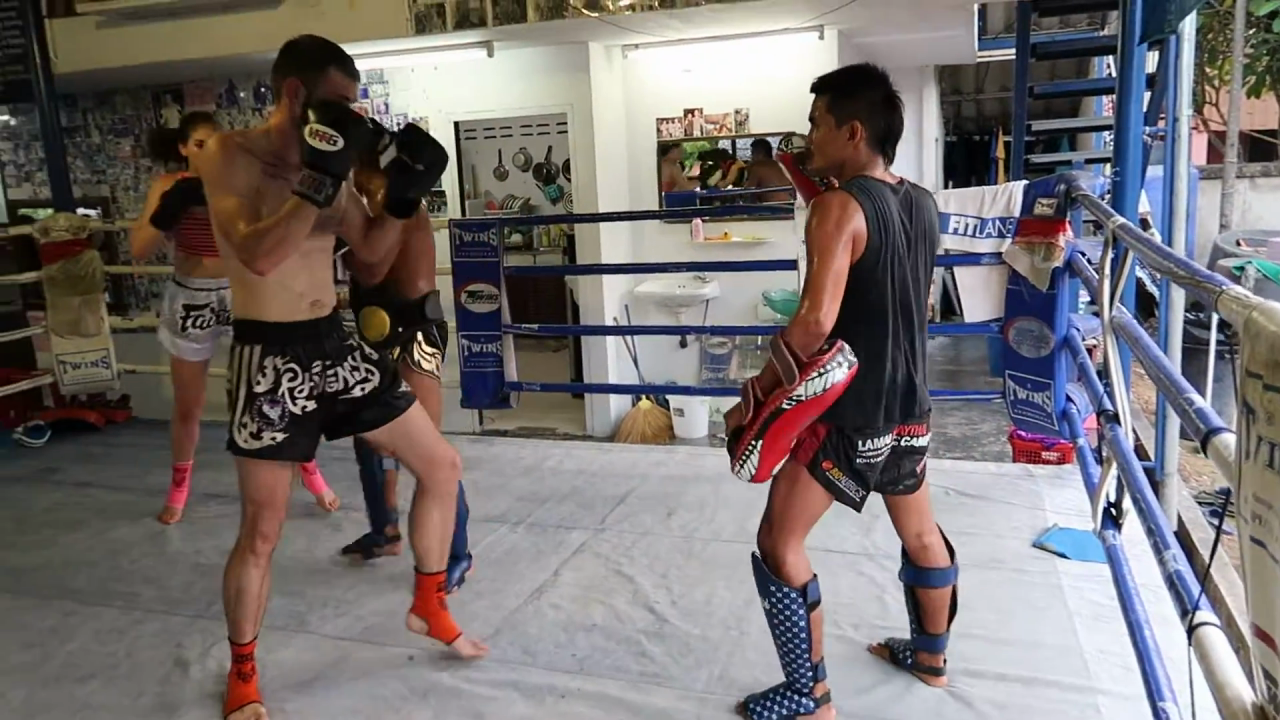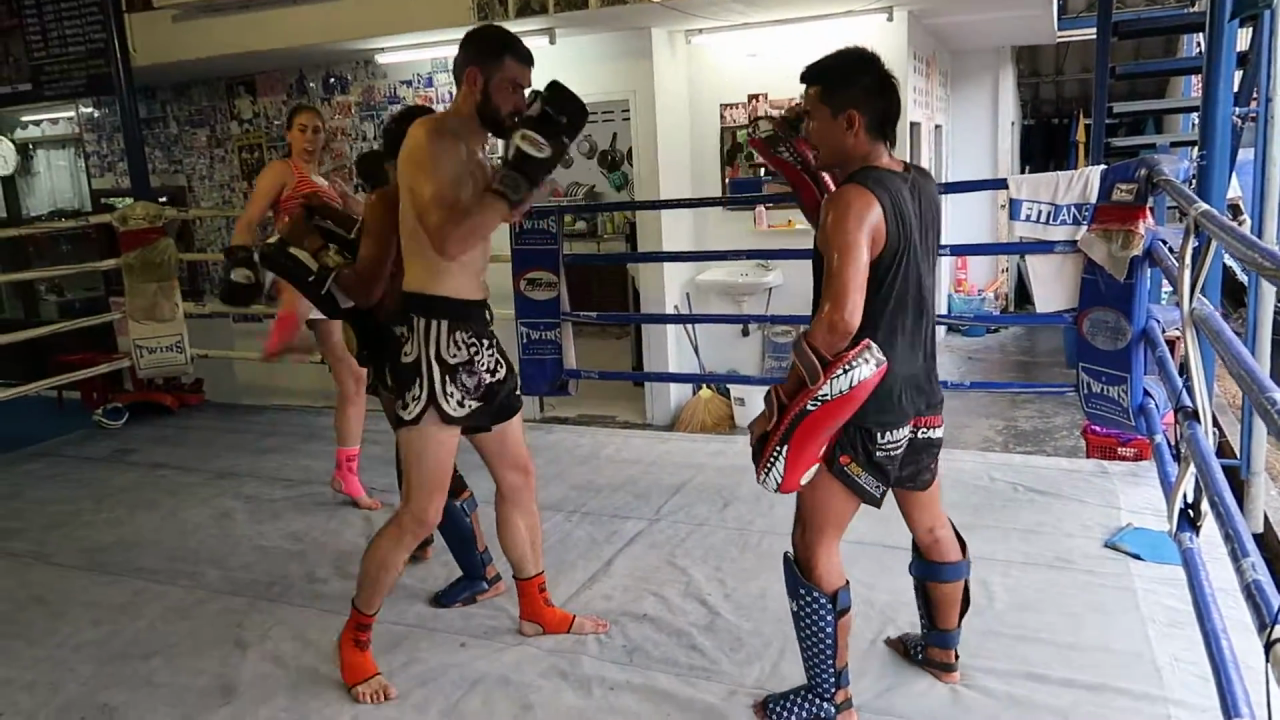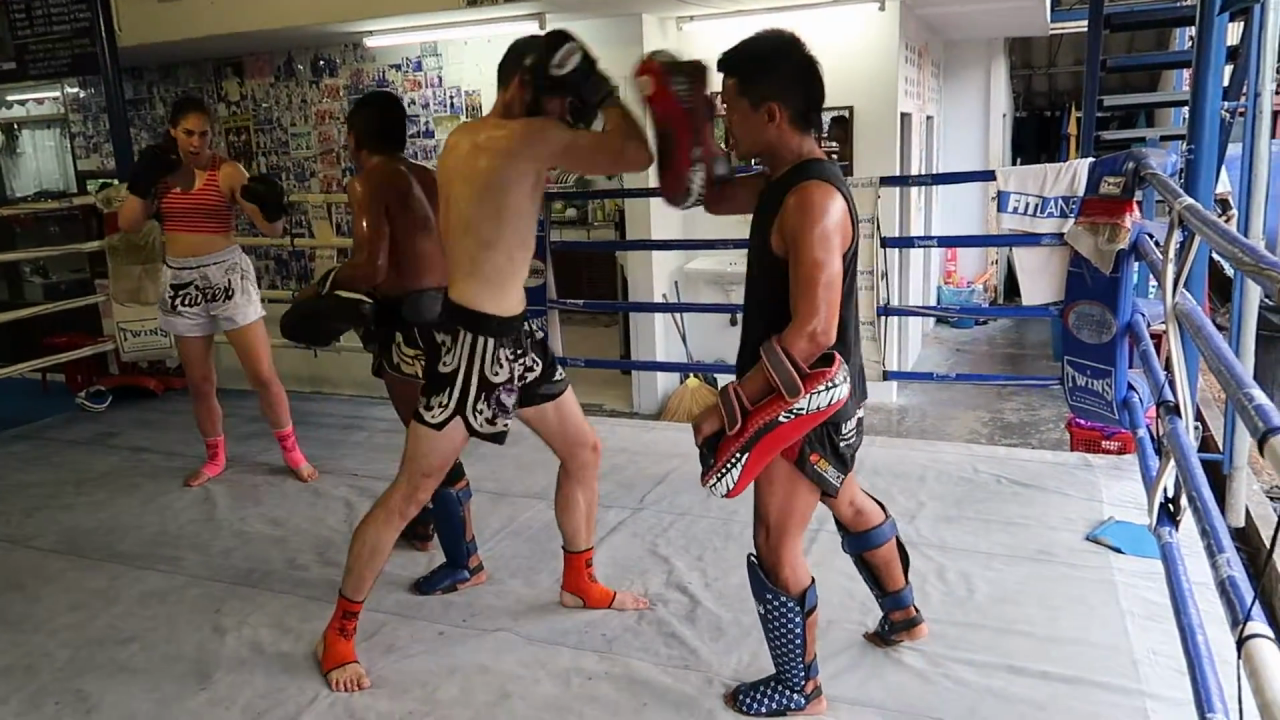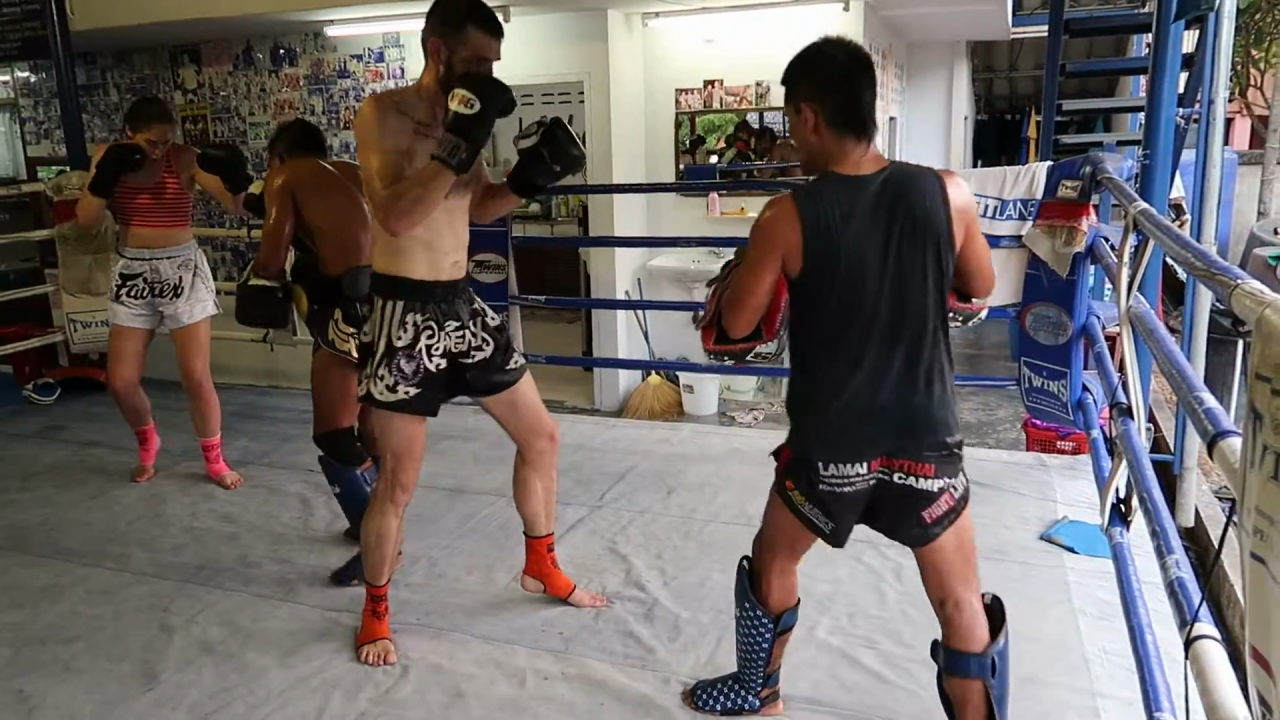
dt=0.7s
person 1, frame 1
left shoulder: (333, 163)
right shoulder: (230, 153)
left elbow: (372, 246)
right elbow: (257, 257)
left wrist: (402, 193)
right wrist: (315, 172)
left hip: (337, 346)
right hip: (271, 360)
left knee: (441, 466)
right knee: (261, 535)
left ankle: (430, 608)
person 1, frame 2
left shoulder: (466, 140)
right shoulder: (436, 135)
left elbow: (498, 206)
right elbow: (450, 242)
left wrist: (541, 149)
right wrist: (520, 171)
left hip: (470, 328)
right hip: (435, 329)
left knee: (518, 474)
right knee: (423, 510)
left ankle: (536, 608)
right ankle: (354, 640)
person 1, frame 3
left shoulder: (464, 140)
right shoulder: (532, 138)
right elbow: (632, 156)
right wrist: (597, 90)
left hip: (513, 333)
right hip: (478, 341)
left knee: (584, 451)
right knee: (409, 495)
left ankle: (580, 584)
right ankle: (340, 630)
person 1, frame 4
left shoulder: (461, 118)
right shoulder: (383, 113)
right elbow: (396, 217)
left wrist: (528, 178)
right wrist: (459, 144)
left hip: (462, 305)
right hip: (407, 314)
left knee: (540, 436)
right knee: (399, 482)
left ankle: (542, 567)
right ankle: (375, 612)
person 2, frame 1
left shoulder: (838, 207)
right shoulder: (921, 203)
left elbow: (814, 322)
left hip: (846, 416)
right hip: (906, 408)
left knee: (778, 542)
right knee: (920, 532)
right ankle: (928, 653)
person 2, frame 2
left shoulder: (854, 201)
right shoulder: (920, 184)
left elbow: (839, 323)
left wrist: (779, 402)
left hip: (860, 409)
right hip: (917, 399)
left knee: (813, 550)
right knee: (930, 526)
right ankle: (942, 650)
person 2, frame 3
left shoulder: (811, 199)
right shoulder: (789, 177)
left elbow: (811, 331)
right elbow: (722, 199)
left wrist: (729, 403)
right hip: (833, 395)
left knee: (777, 548)
right knee: (848, 499)
right ankle: (903, 613)
person 2, frame 4
left shoulder: (789, 217)
right shoulder: (946, 194)
left elbow: (737, 323)
right elbow: (979, 291)
left wrist: (752, 264)
left hip: (830, 444)
right hip: (925, 440)
left knee: (772, 564)
right knee: (960, 602)
person 3, frame 1
left shoulder: (390, 201)
right shoulder: (384, 202)
left elbow: (370, 272)
left hip: (410, 336)
right knee: (370, 432)
left ankle: (458, 554)
right ankle: (385, 530)
person 3, frame 2
left shoulder: (390, 200)
left elbow: (364, 288)
left wrist: (306, 252)
right wrist: (335, 219)
left hip: (398, 341)
left ankle: (482, 572)
right ankle: (415, 537)
person 3, frame 3
left shoulder: (369, 182)
right shoulder: (431, 178)
left elbow: (372, 268)
left wrist: (319, 292)
left hip: (408, 321)
right hip: (446, 313)
left ankle: (465, 562)
right ankle: (418, 523)
person 3, frame 4
left shoulder: (285, 177)
right shoulder: (353, 173)
left elbow: (273, 259)
left wrist: (261, 284)
left hip: (348, 304)
left knee: (335, 434)
right knee: (371, 420)
person 4, frame 1
right shoulder: (166, 187)
right elbow: (139, 251)
right wrist: (166, 211)
right hip: (191, 302)
right knee: (187, 408)
left ankle: (310, 473)
right ankle: (179, 488)
person 4, frame 2
left shoulder: (331, 184)
right shoulder: (280, 171)
right elbow: (248, 222)
right wrist: (238, 262)
left knee: (353, 380)
left ankle: (346, 476)
right ankle: (282, 337)
person 4, frame 3
left shoulder: (228, 171)
right shoulder: (157, 168)
left elbow: (271, 228)
right elbow: (127, 225)
left wrist: (272, 209)
right wrist: (141, 180)
left hip: (228, 274)
right hip: (181, 281)
left knee: (263, 375)
right knee: (200, 383)
left ankle: (291, 449)
right ankle: (215, 458)
person 4, frame 4
left shoulder: (186, 159)
right shoulder: (108, 157)
left elbow: (239, 206)
right elbow: (86, 219)
left wrist: (236, 176)
right wrist: (105, 177)
left hip: (182, 270)
right hip: (132, 273)
left knee: (196, 377)
right knee: (120, 382)
left ankle: (215, 460)
right ankle: (148, 441)
